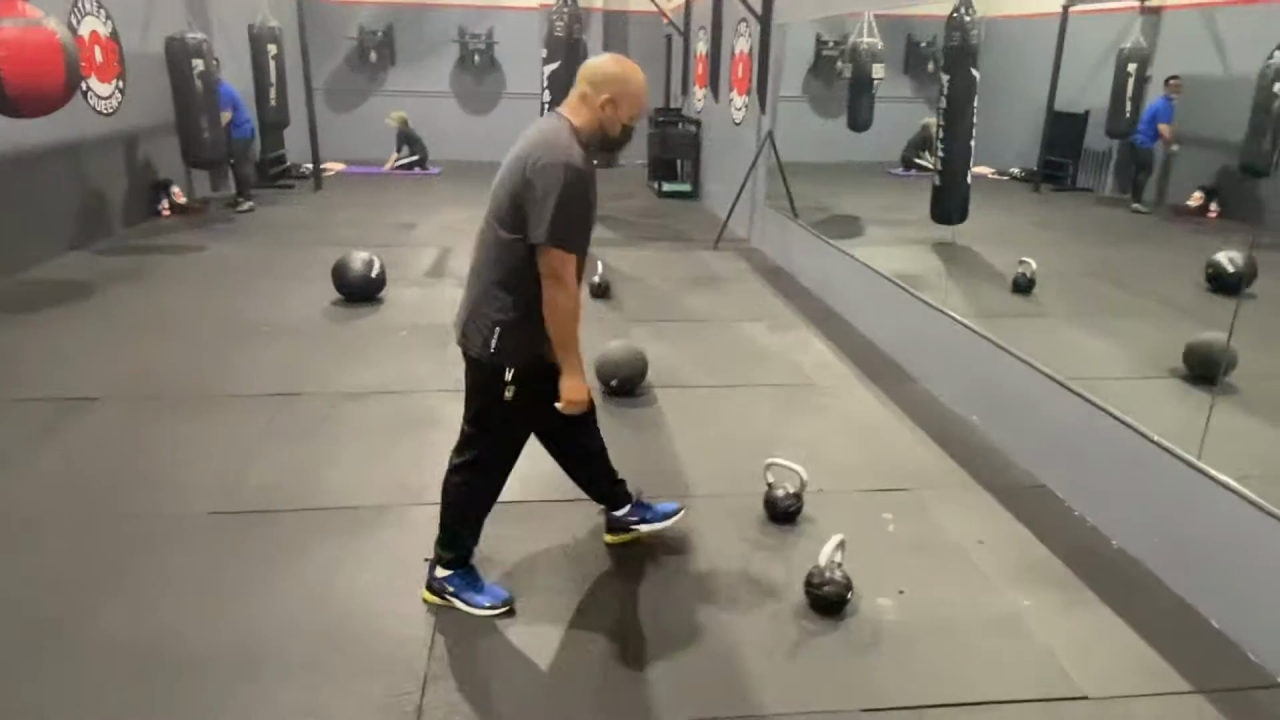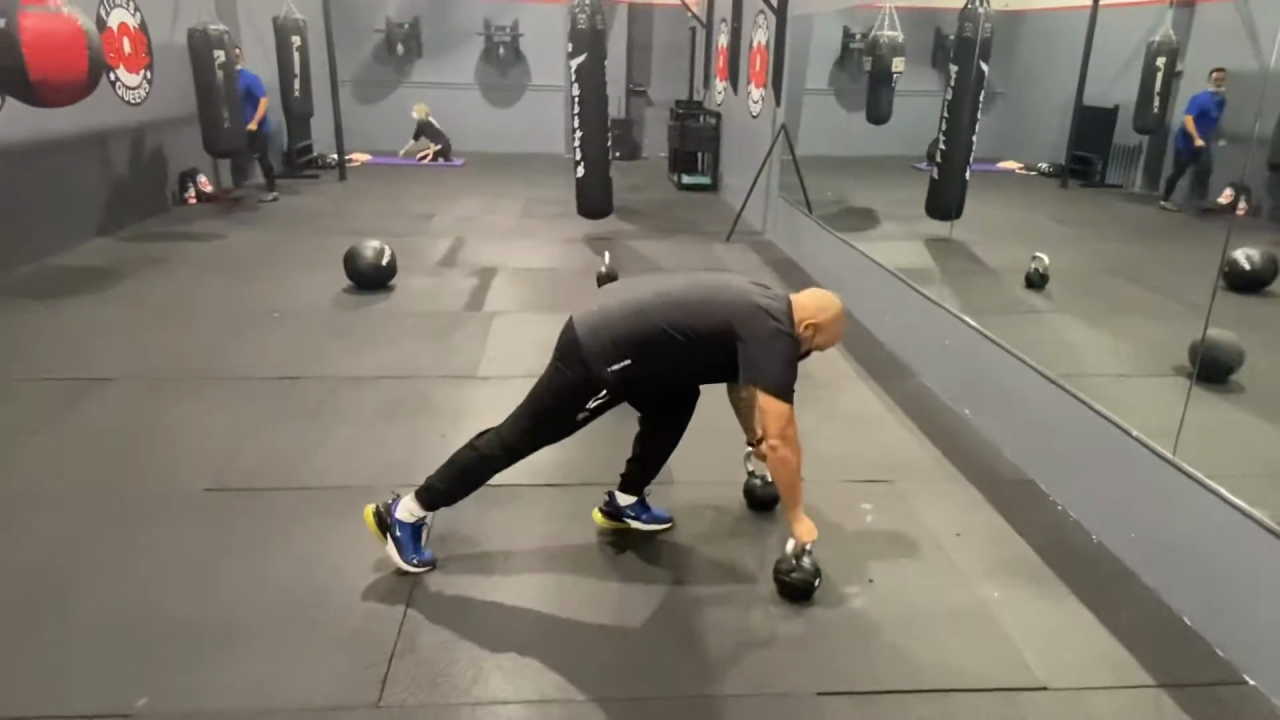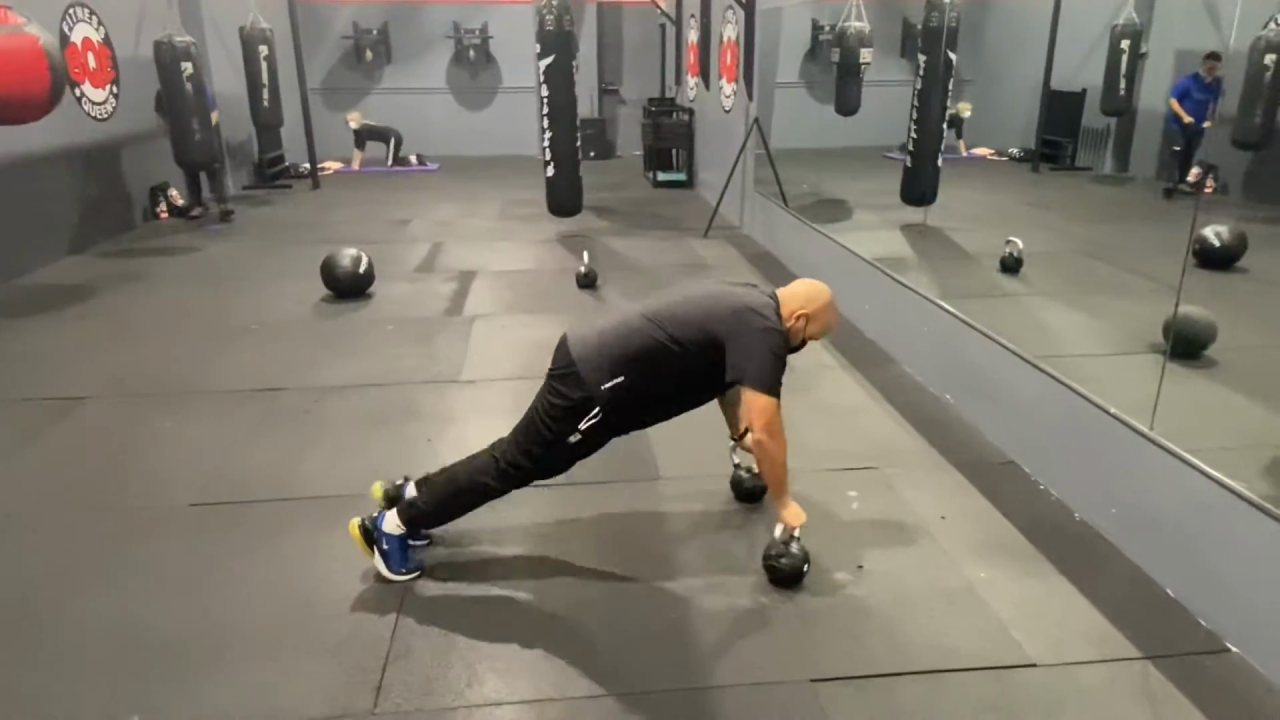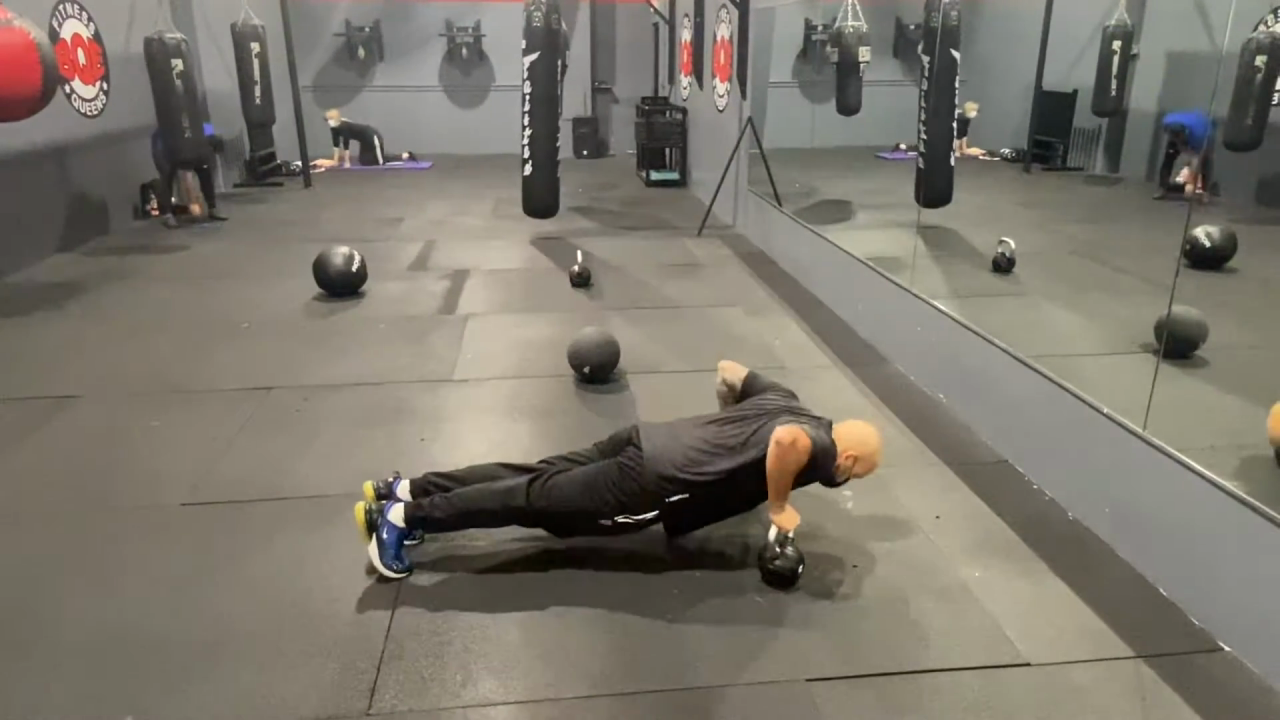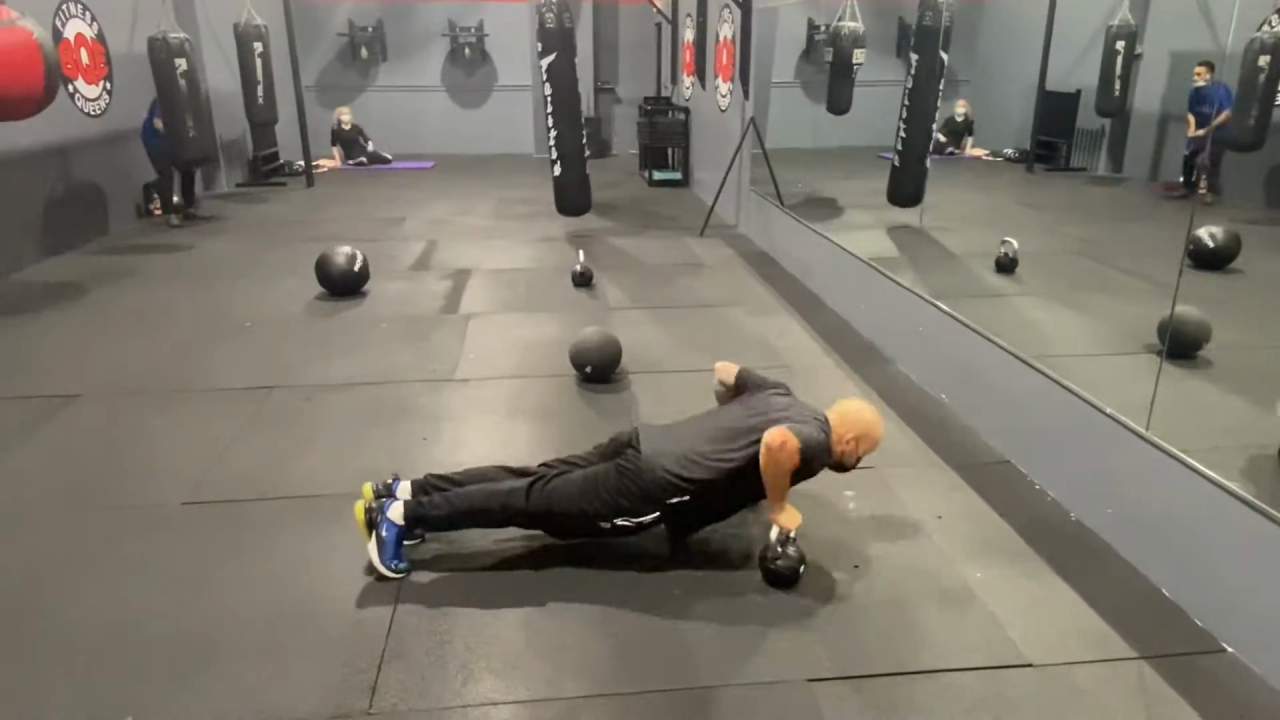
dt=1s
person 1, frame 1
left shoulder: (557, 138)
right shoulder: (563, 165)
right elbow: (559, 279)
right wrist: (571, 369)
left hip: (534, 325)
right hip: (503, 338)
left knee: (574, 418)
right knee: (485, 453)
left ankle: (620, 510)
right ankle: (447, 569)
person 1, frame 2
left shoulder: (760, 309)
right shoulder: (774, 334)
left elbow: (739, 384)
right elbow: (781, 439)
left wrist: (754, 439)
right wrist: (797, 519)
left hip: (612, 326)
right hip: (600, 351)
left knee: (678, 401)
right knee: (518, 437)
left ankle: (624, 502)
right ankle: (404, 514)
person 1, frame 3
left shoulder: (748, 305)
right shoulder: (764, 334)
left elbow: (723, 375)
right elbow: (768, 430)
left wrist: (740, 437)
right wrist: (784, 503)
left hip: (587, 357)
right hip: (596, 381)
left knee: (522, 453)
right knee: (513, 463)
left ankle: (410, 493)
right ankle: (390, 525)
person 1, frame 4
left shoulder: (789, 407)
right shoulder: (816, 441)
left elbow: (728, 369)
right elbow: (785, 443)
right wrist: (778, 507)
left hip: (645, 442)
right hip: (651, 481)
left knee: (534, 480)
right knee: (536, 502)
left ankle: (402, 490)
right ankle: (402, 515)
person 1, frame 5
left shoulder: (785, 400)
right shoulder: (813, 440)
left elbow: (725, 369)
right elbow: (777, 445)
right wrist: (778, 507)
left hip: (644, 445)
right hip: (649, 486)
left knee: (533, 483)
right knee: (535, 504)
left ankle: (402, 492)
right ankle: (403, 512)
